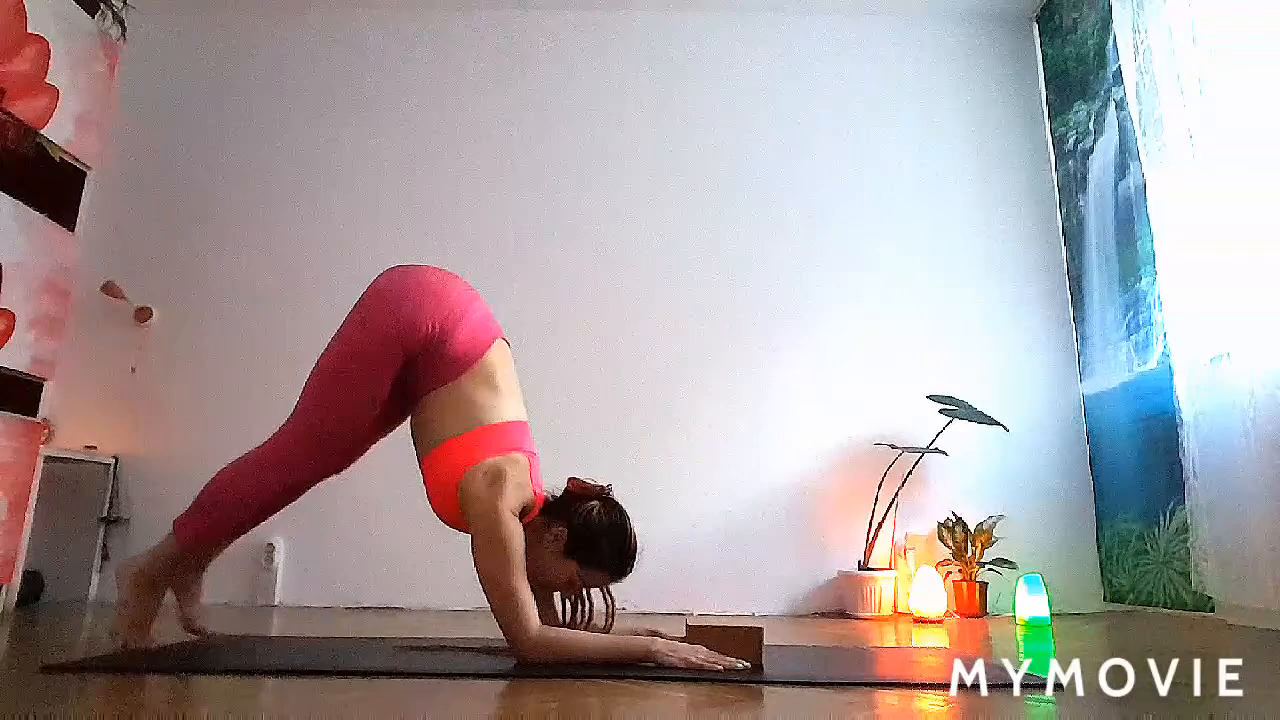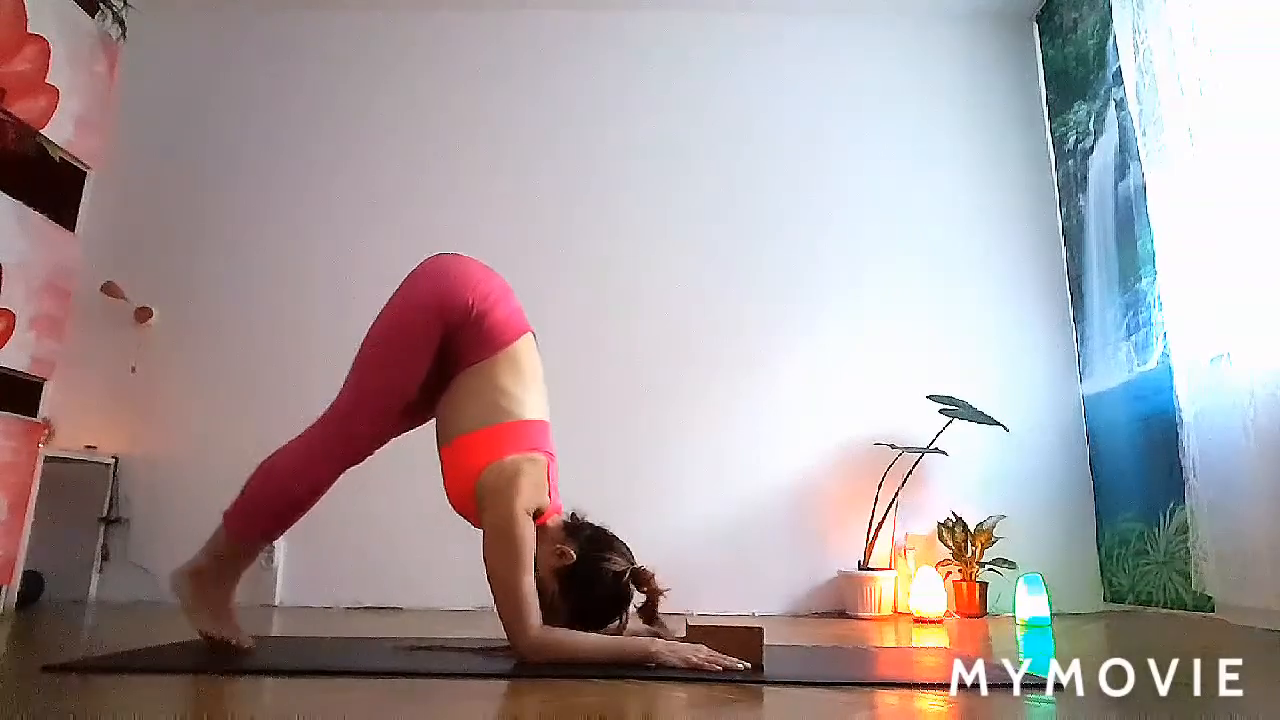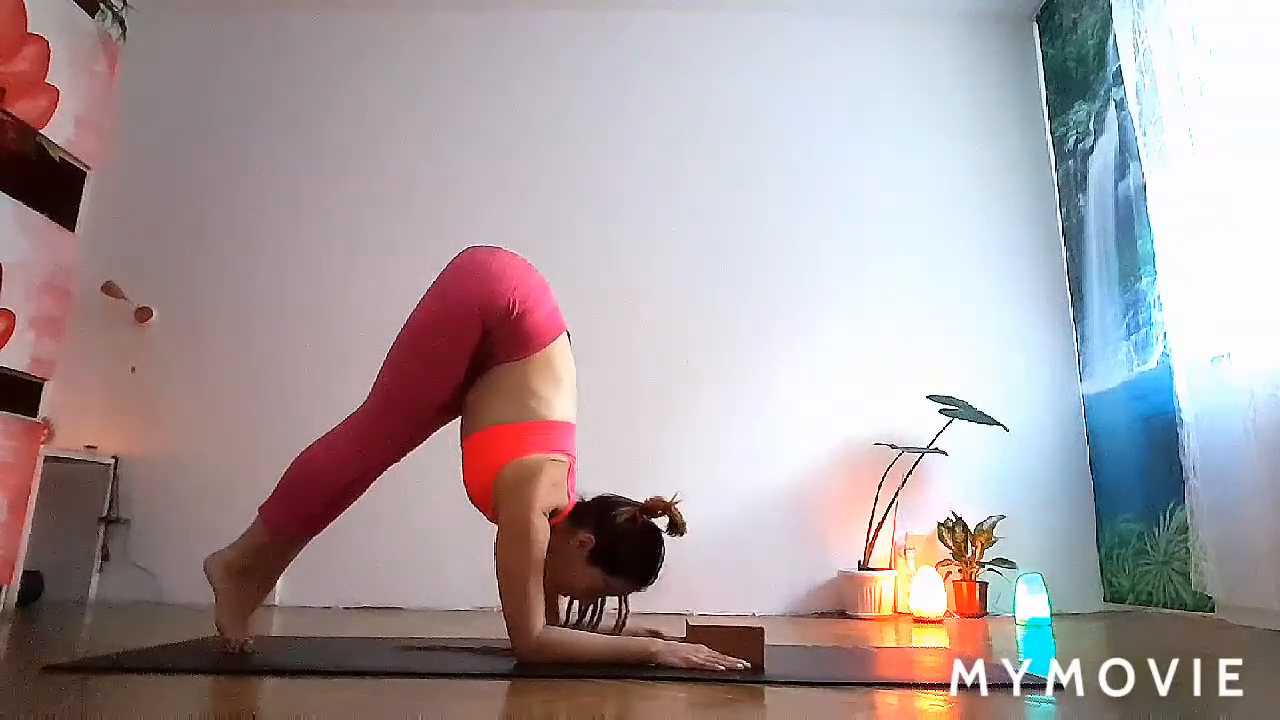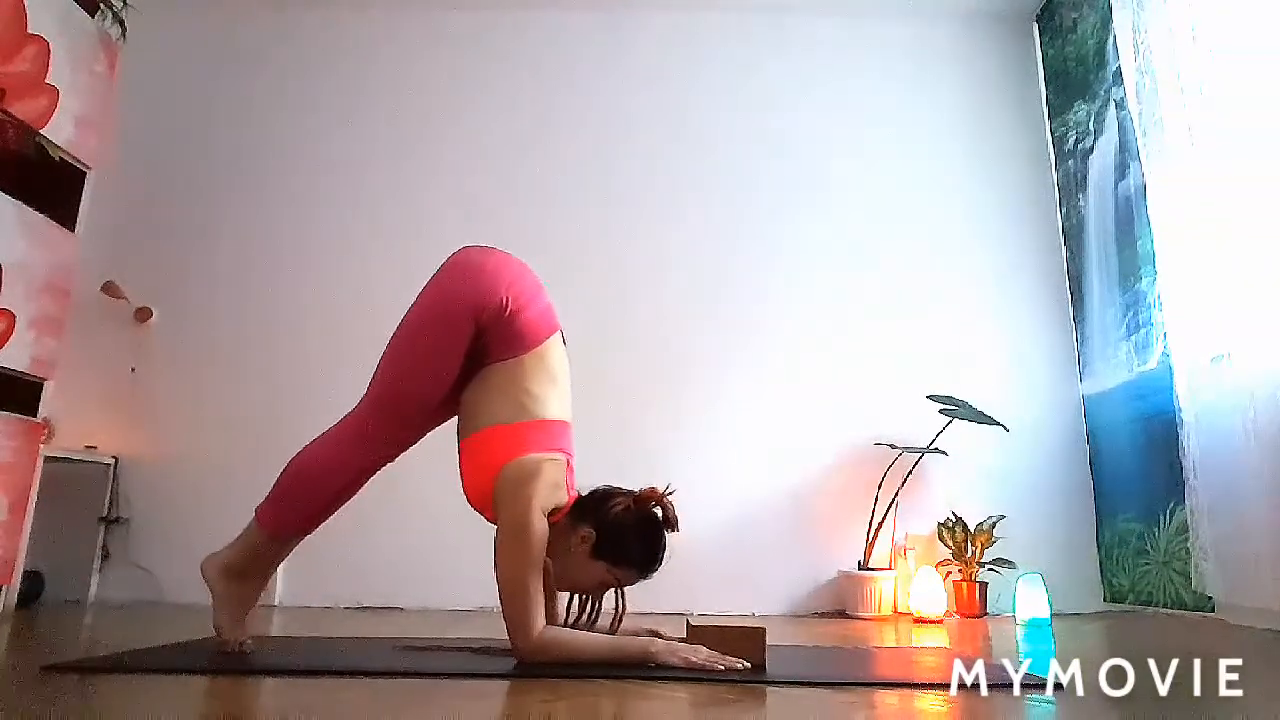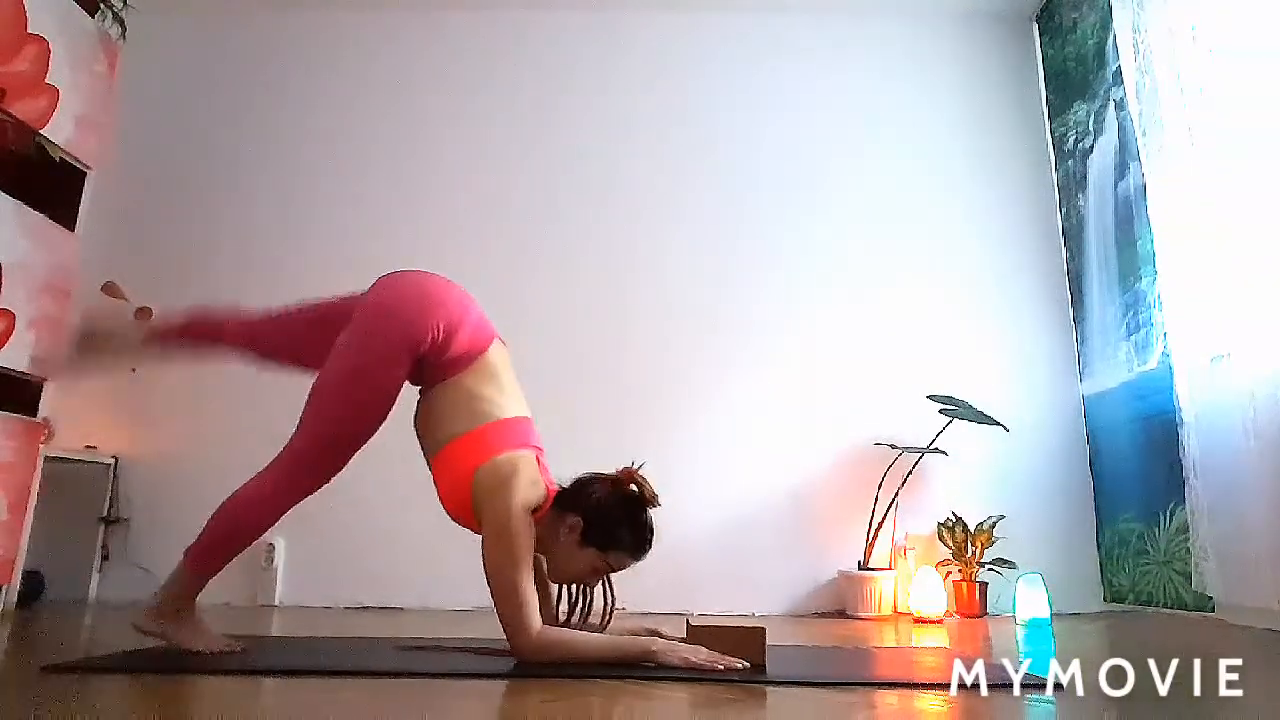
dt=1s
person 1, frame 1
left shoulder: (526, 503)
right shoulder: (498, 500)
left elbow: (534, 625)
right elbow: (527, 641)
left wrist: (621, 634)
right wrist: (647, 647)
left hip: (434, 322)
right hip: (412, 312)
left knee: (318, 459)
right knee: (298, 453)
left ankle: (188, 565)
right ankle: (154, 569)
person 1, frame 2
right shoulder: (514, 499)
right elbow: (530, 641)
left wrist: (632, 632)
right wrist: (648, 646)
left hip: (464, 324)
right hip: (452, 301)
left knee: (345, 446)
right knee: (339, 439)
left ankle: (221, 575)
right ankle: (207, 570)
person 1, frame 3
right shoulder: (532, 497)
right elbow: (530, 642)
left wrist: (623, 634)
right wrist: (648, 649)
left hip: (501, 316)
left knee: (379, 444)
right knee: (373, 436)
right ankle: (242, 562)
person 1, frame 4
right shoulder: (532, 497)
right elbow: (529, 642)
left wrist: (628, 634)
right wrist: (649, 648)
left hip: (495, 317)
left knee: (376, 444)
left ankle: (251, 568)
right ankle: (239, 562)
person 1, frame 5
left shoulder: (539, 494)
right shoulder: (515, 500)
right elbow: (530, 640)
left wrist: (619, 636)
right wrist: (645, 644)
left hip: (425, 316)
right hip: (415, 313)
left knee: (250, 337)
right knee: (300, 468)
left ankle: (132, 337)
right ankle: (171, 608)
